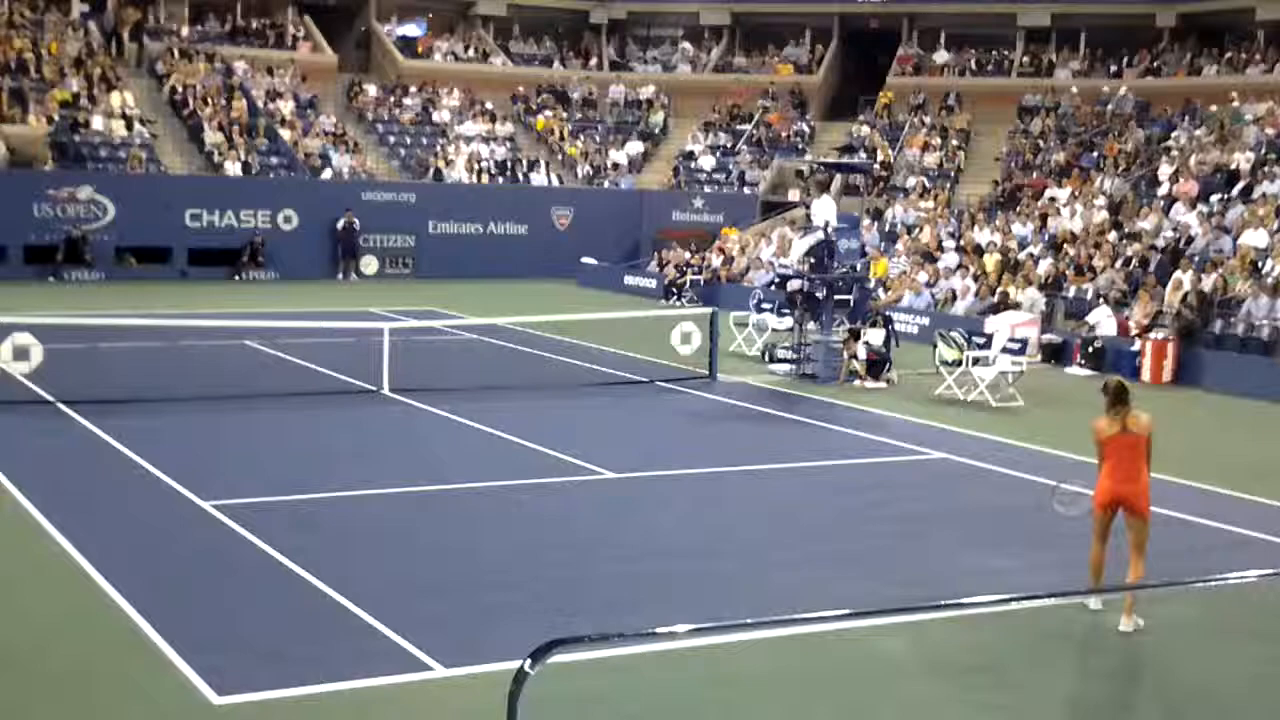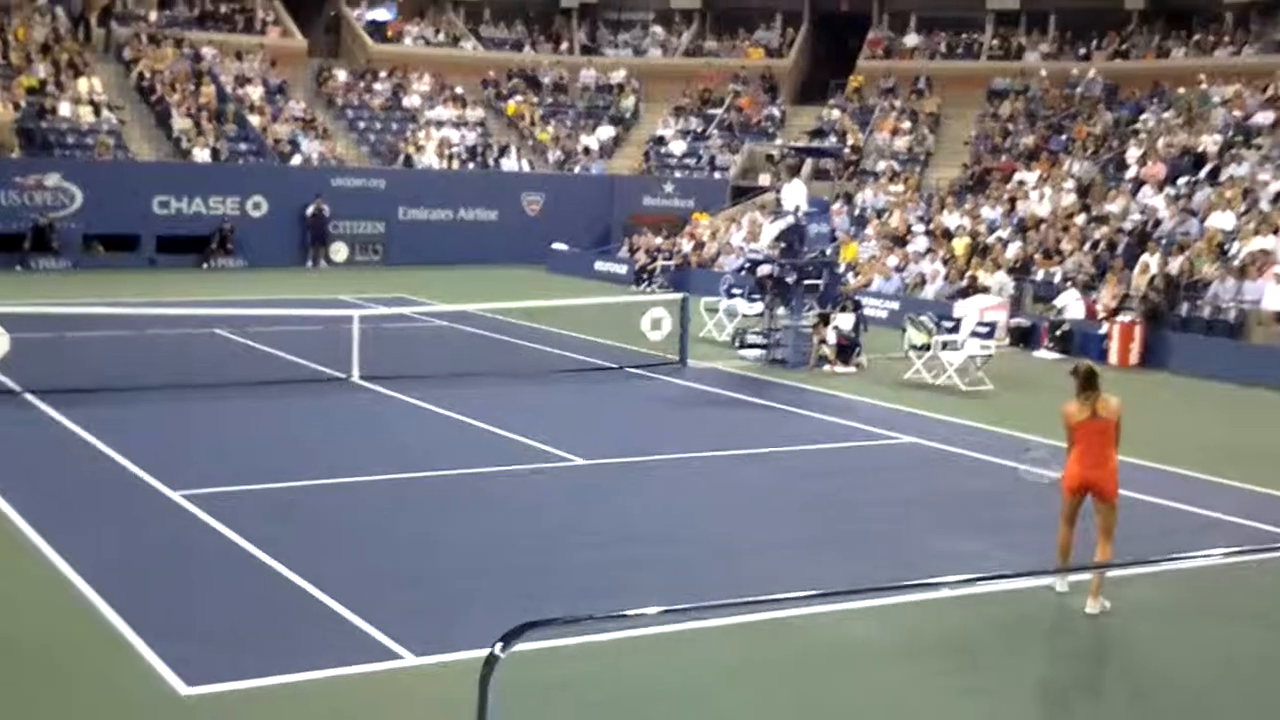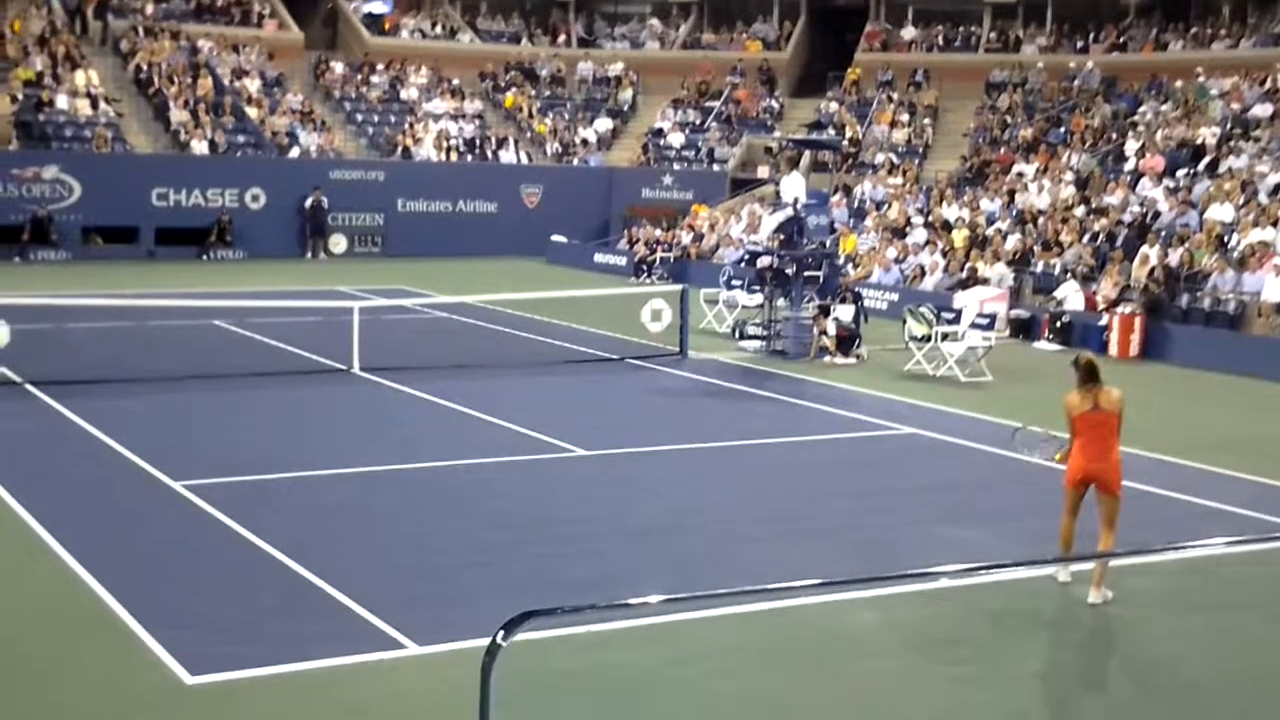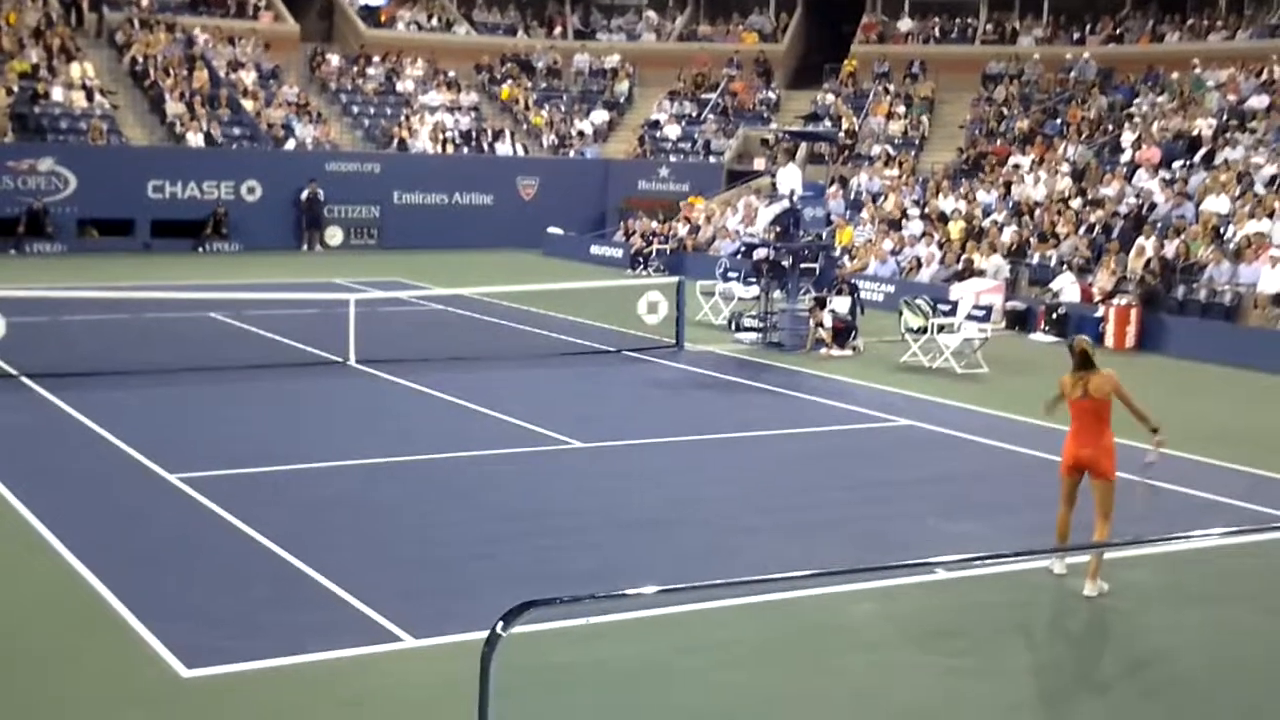
dt=0.3s
person 1, frame 1
left shoulder: (1099, 425)
right shoulder: (1145, 420)
left elbow: (1102, 460)
right elbow: (1147, 459)
left hip: (1109, 486)
right hip: (1136, 489)
left knee: (1099, 541)
right knee: (1137, 556)
left ankle: (1094, 595)
right ankle: (1127, 616)
person 1, frame 2
left shoulder: (1069, 409)
right shoulder: (1114, 404)
left elbow: (1072, 444)
right elbow: (1114, 442)
left hip: (1077, 471)
right hip: (1105, 474)
left knee: (1067, 524)
right knee: (1105, 539)
left ankle: (1061, 577)
right ankle: (1094, 598)
person 1, frame 3
left shoulder: (1071, 400)
right shoulder: (1116, 396)
right elbow: (1115, 431)
left wrist: (1067, 454)
left hip: (1080, 463)
right hip: (1108, 466)
left knee: (1069, 515)
right knee: (1108, 530)
left ankle: (1063, 567)
right ankle: (1097, 588)
person 1, frame 4
left shoulder: (1066, 381)
right shoulder: (1108, 379)
right elbow: (1134, 410)
left wrist: (1052, 403)
right wrist: (1154, 429)
left hip: (1073, 450)
right hip: (1100, 453)
left knee: (1066, 505)
right knee: (1102, 519)
left ankle: (1059, 559)
right ankle: (1092, 581)
